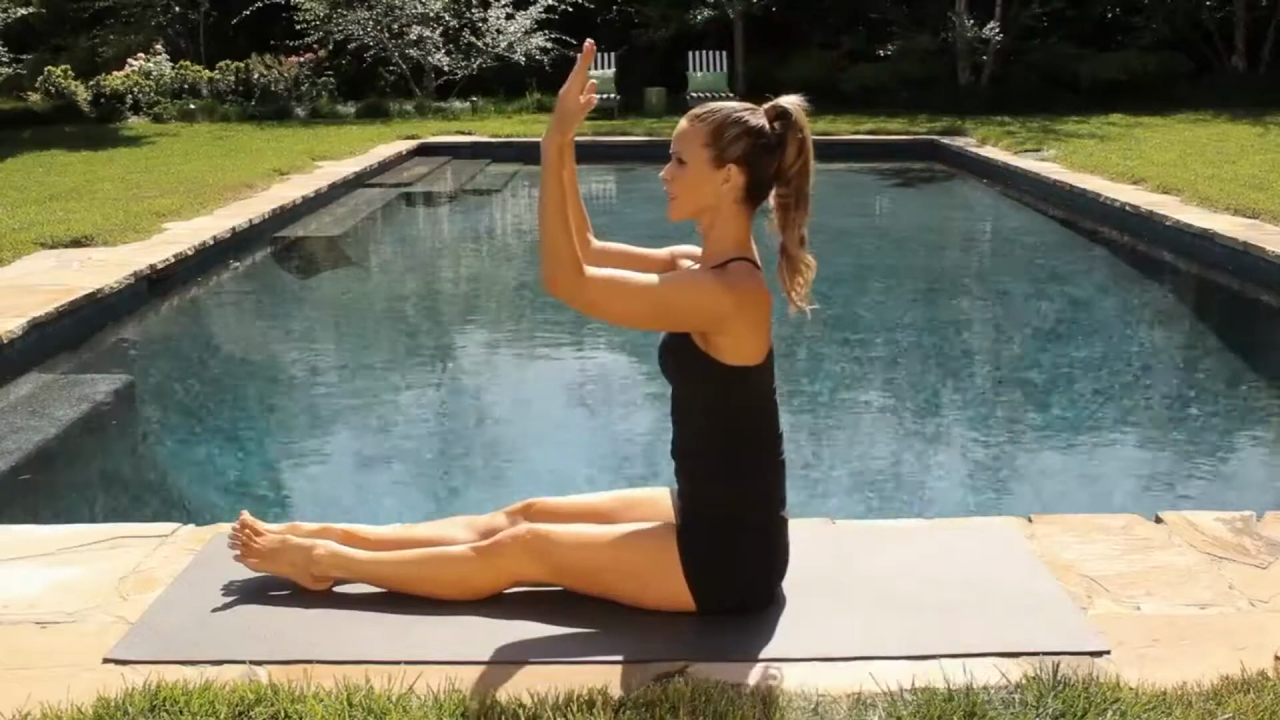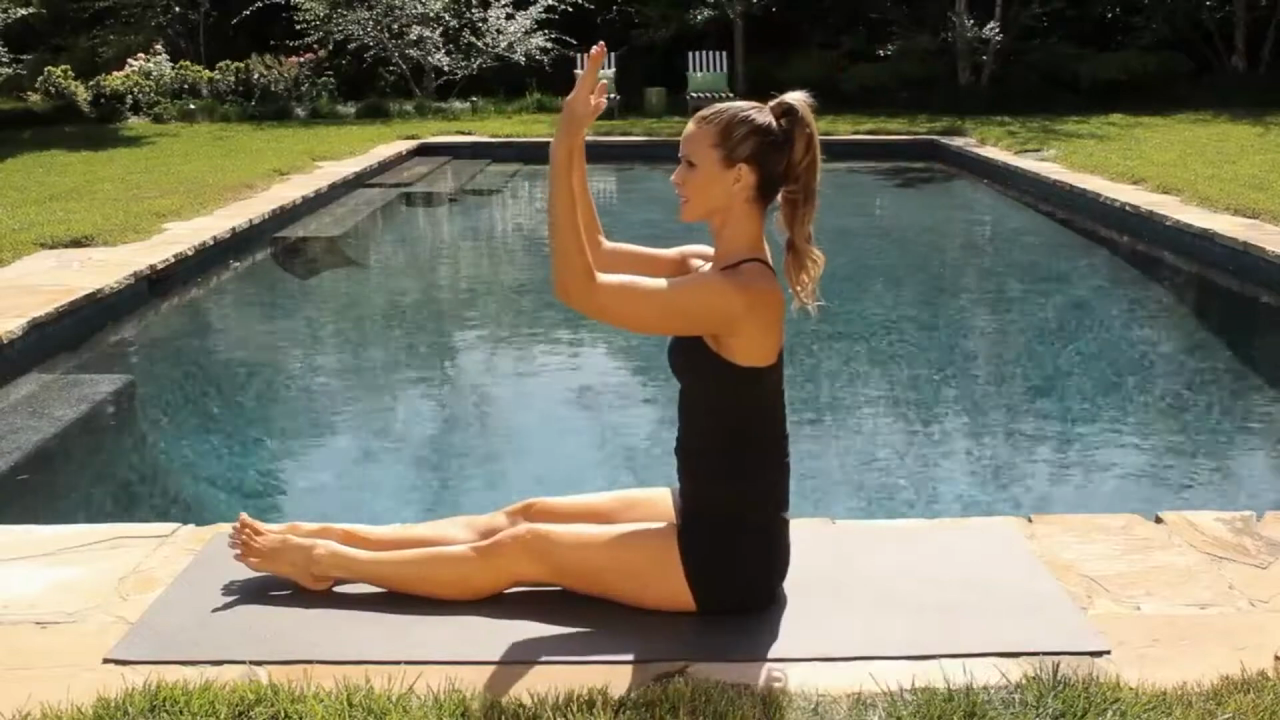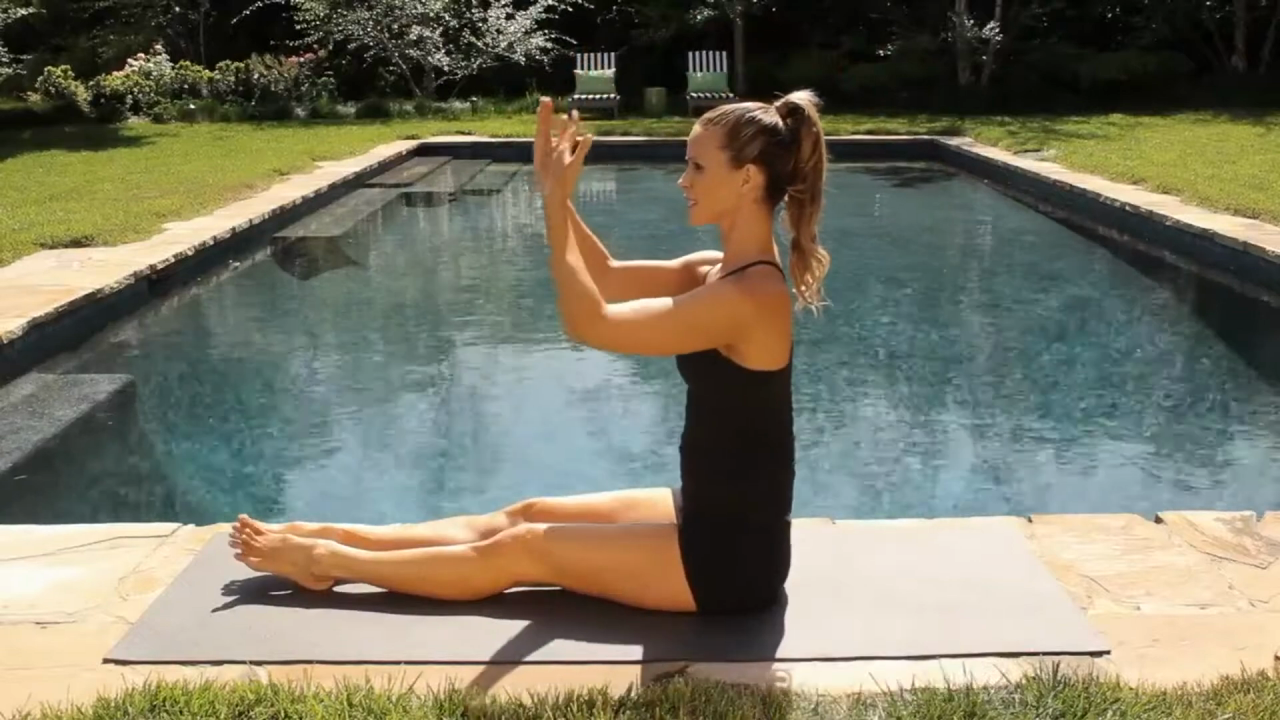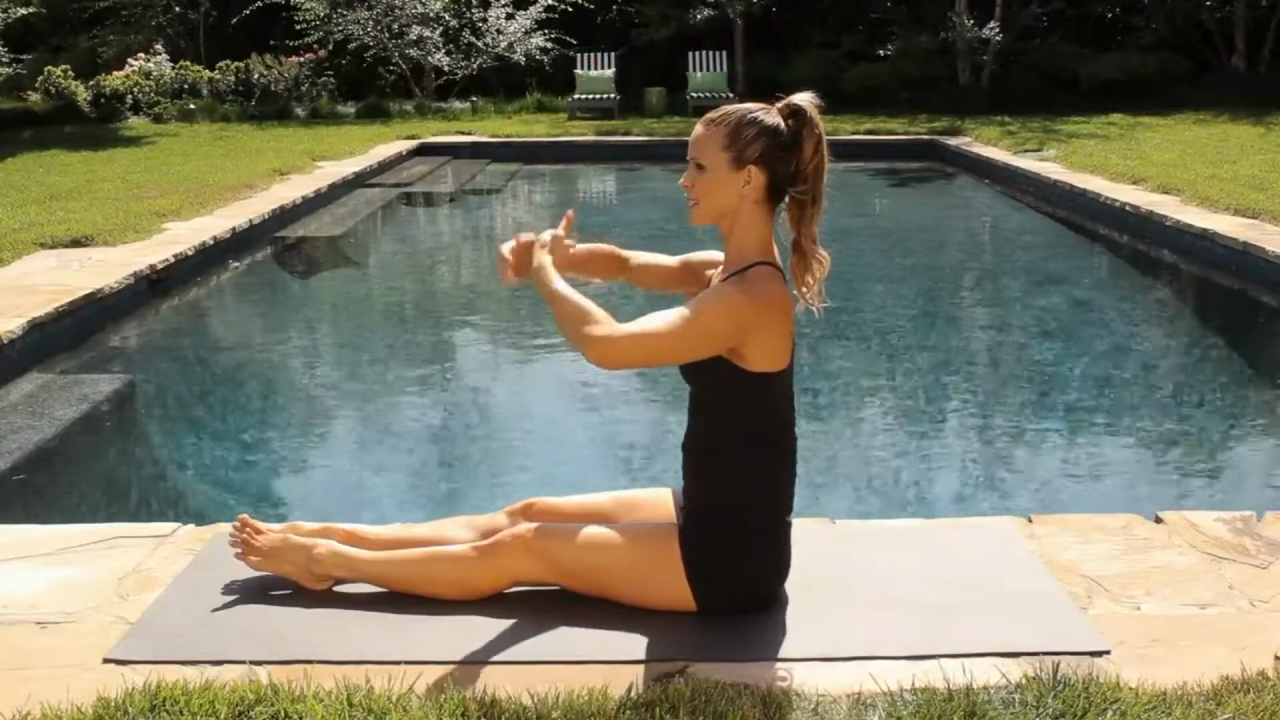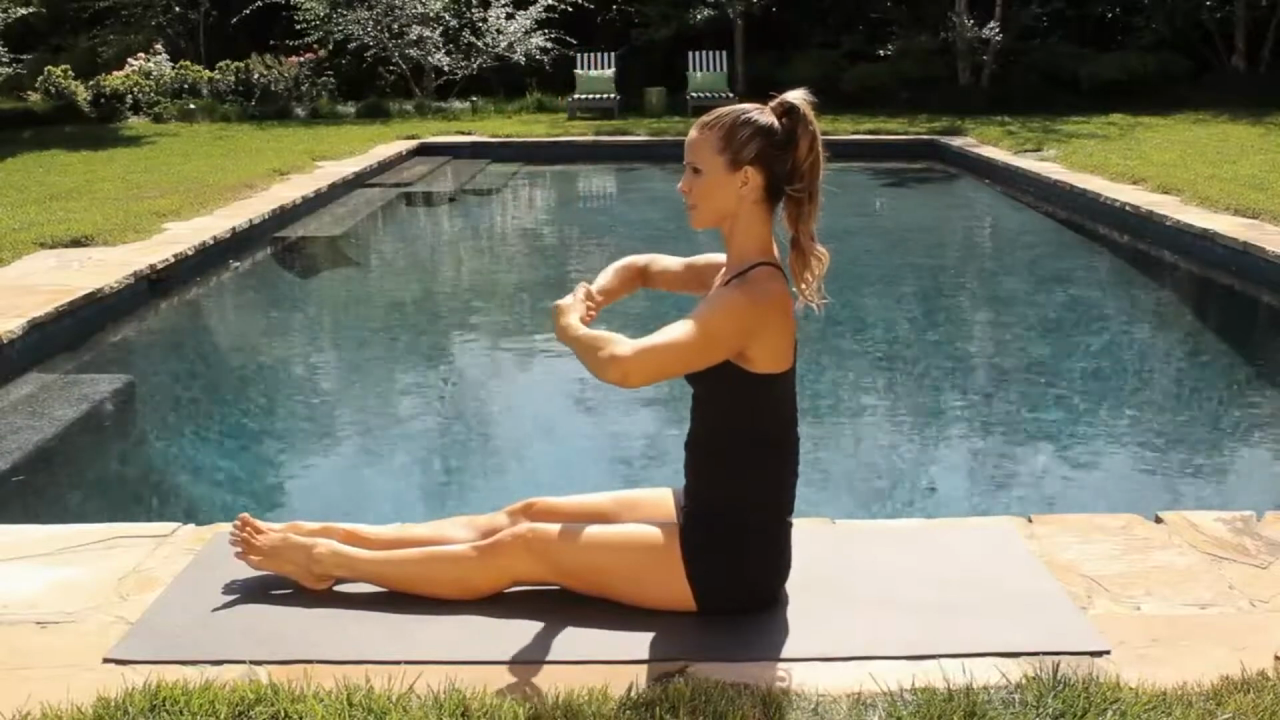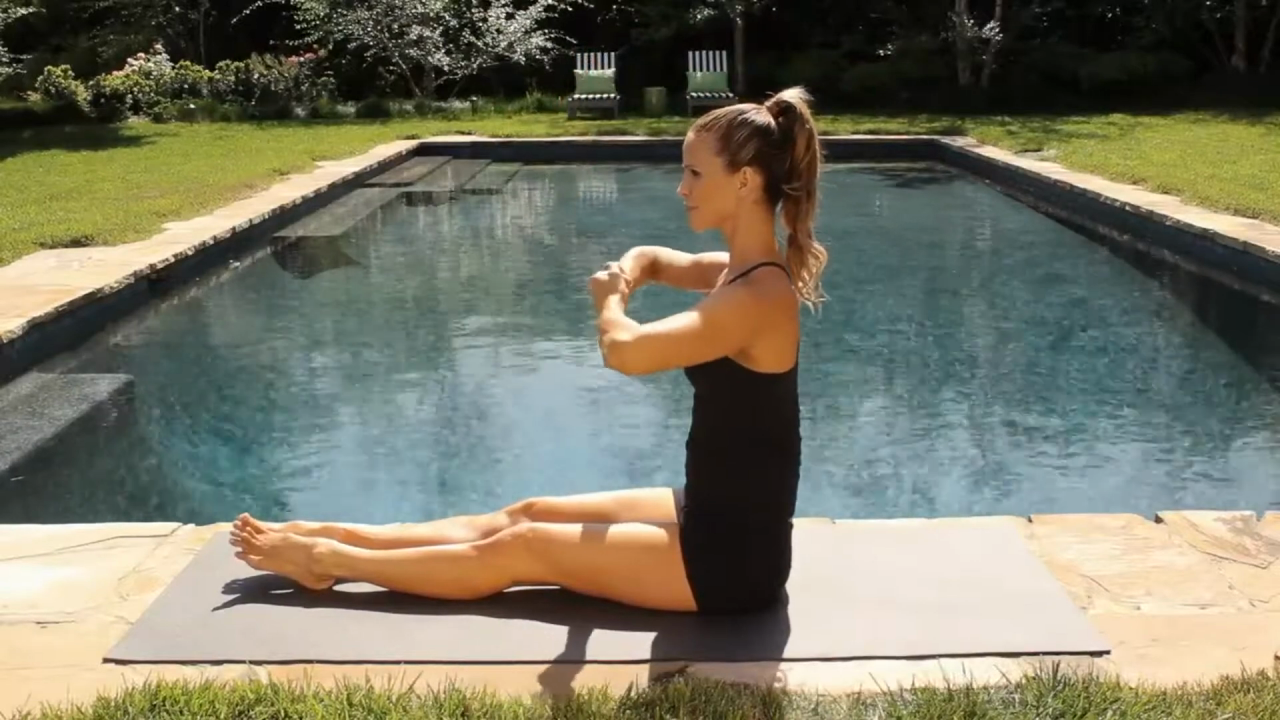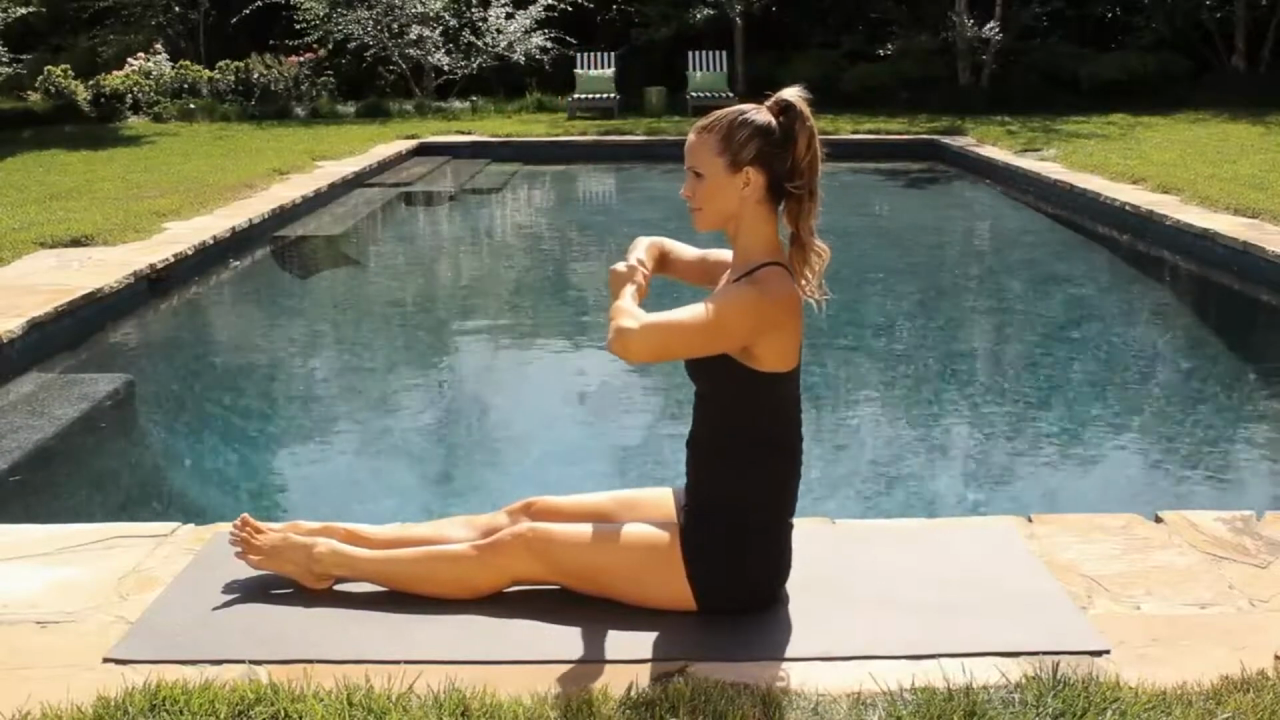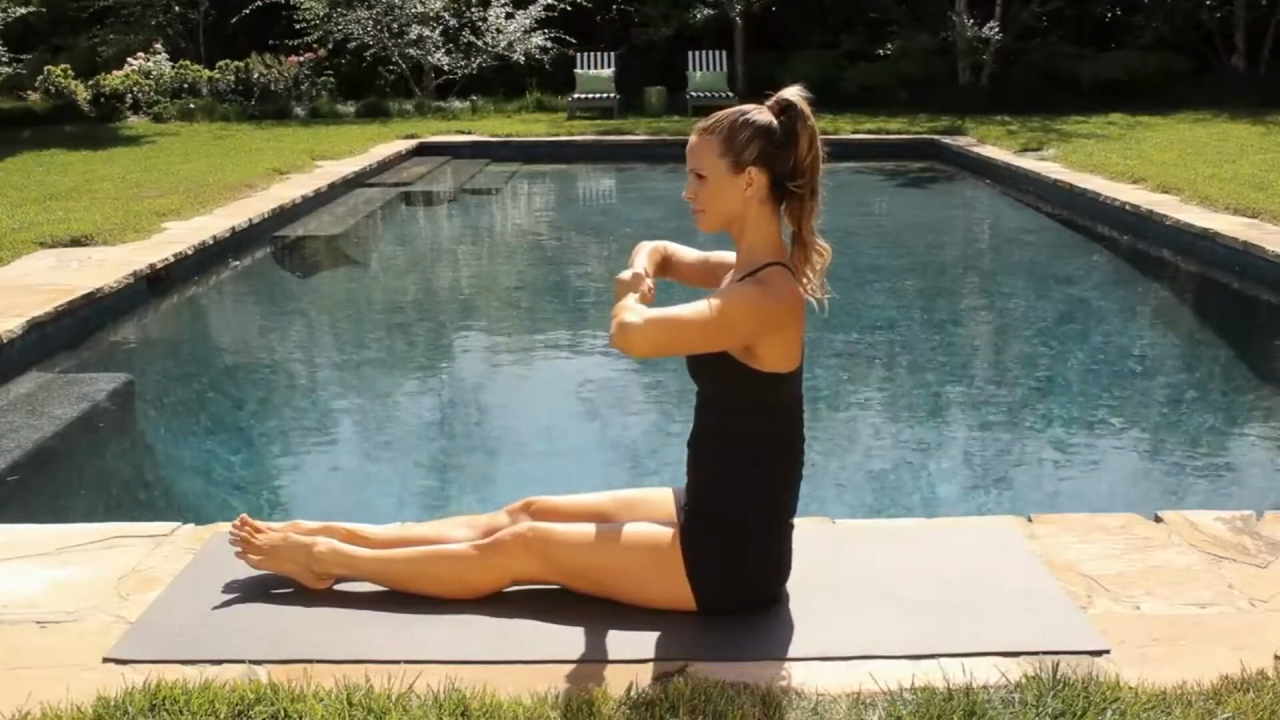
dt=0.5s
person 1, frame 1
left shoulder: (726, 294)
right shoulder: (706, 266)
left elbow: (567, 281)
right elbow: (586, 254)
left wrist: (554, 147)
right wrist: (562, 145)
left hip: (729, 552)
right hip: (706, 518)
left knee: (518, 550)
right knee: (523, 516)
left ankle: (326, 561)
right ankle: (327, 537)
person 1, frame 2
left shoulder: (736, 293)
right shoulder: (716, 266)
left elbow: (579, 288)
right elbow: (597, 254)
left wrist: (563, 153)
right wrist: (571, 147)
left hip: (731, 554)
right hip: (709, 518)
left knee: (519, 550)
right knee: (525, 516)
left ankle: (325, 561)
right ankle: (327, 535)
person 1, frame 3
left shoulder: (747, 296)
right shoulder: (725, 271)
left elbow: (589, 322)
right elbow: (608, 275)
left wrist: (554, 202)
right wrist: (555, 192)
left hip: (732, 552)
right hip: (711, 517)
left knee: (521, 550)
right knee: (527, 516)
left ankle: (328, 562)
right ankle: (333, 537)
person 1, frame 4
left shoulder: (750, 296)
right shoulder: (731, 271)
left elbow: (606, 344)
right elbow: (625, 263)
left wrist: (545, 273)
right wrist: (551, 258)
left hip: (733, 553)
right hip: (711, 515)
left knee: (521, 549)
right knee: (527, 515)
left ankle: (328, 561)
right ankle: (336, 537)
person 1, frame 5
left shoulder: (753, 297)
right shoulder: (735, 272)
left elbow: (623, 364)
right elbow: (645, 267)
left wrist: (568, 327)
right wrist: (590, 295)
left hip: (732, 555)
right hip: (712, 516)
left knee: (521, 549)
right knee: (527, 515)
left ankle: (328, 561)
right ankle: (337, 537)
person 1, frame 6
left shoulder: (757, 295)
right shoulder: (740, 271)
left elbow: (625, 351)
right elbow: (648, 259)
left wrist: (609, 301)
right wrist: (620, 277)
left hip: (734, 554)
right hip: (713, 516)
left knee: (522, 548)
right knee: (527, 514)
left ankle: (329, 561)
right ankle: (339, 536)
person 1, frame 7
left shoulder: (762, 295)
right shoulder: (744, 269)
left elbow: (628, 339)
right elbow: (654, 248)
left wrist: (625, 291)
right wrist: (636, 267)
left hip: (732, 554)
right hip: (712, 515)
left knee: (521, 548)
right knee: (528, 513)
left ankle: (328, 560)
right ankle: (337, 535)
person 1, frame 8
left shoulder: (764, 296)
right shoulder: (751, 271)
left elbow: (630, 333)
right elbow: (656, 252)
left wrist: (630, 295)
right wrist: (640, 273)
left hip: (733, 555)
right hip: (715, 515)
left knee: (521, 549)
right knee: (528, 513)
left ankle: (329, 560)
right ankle: (340, 536)
